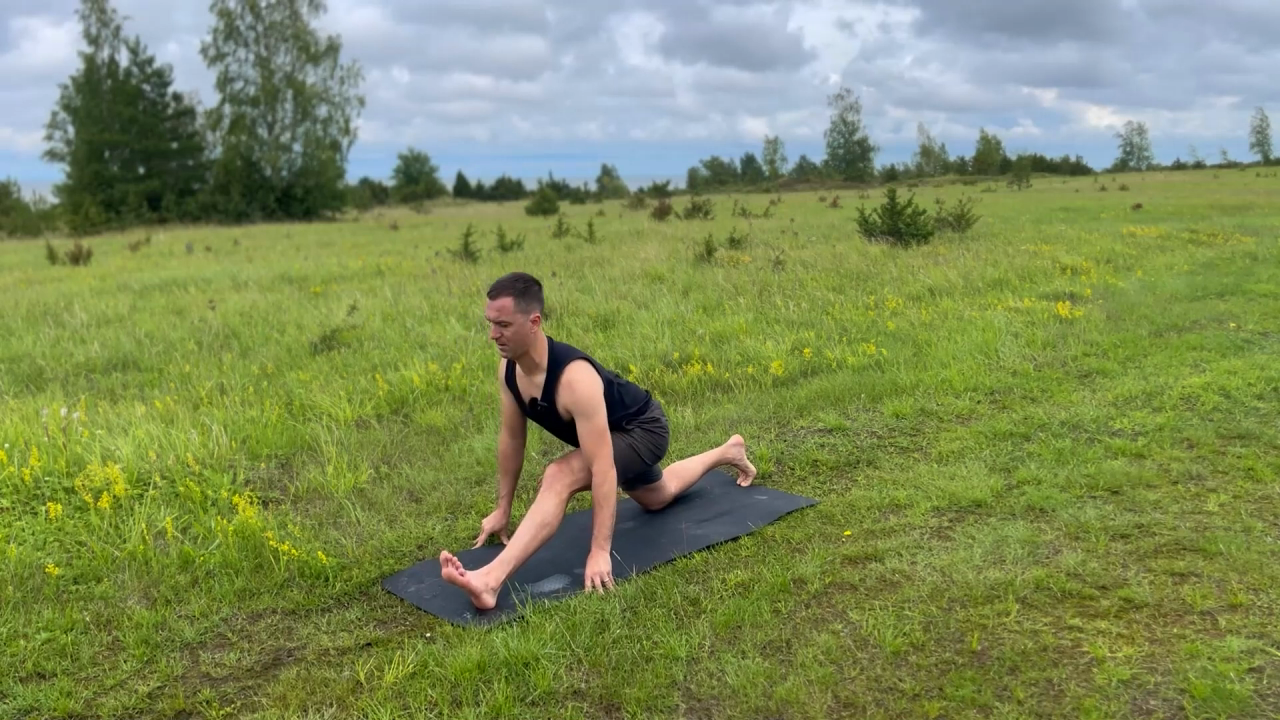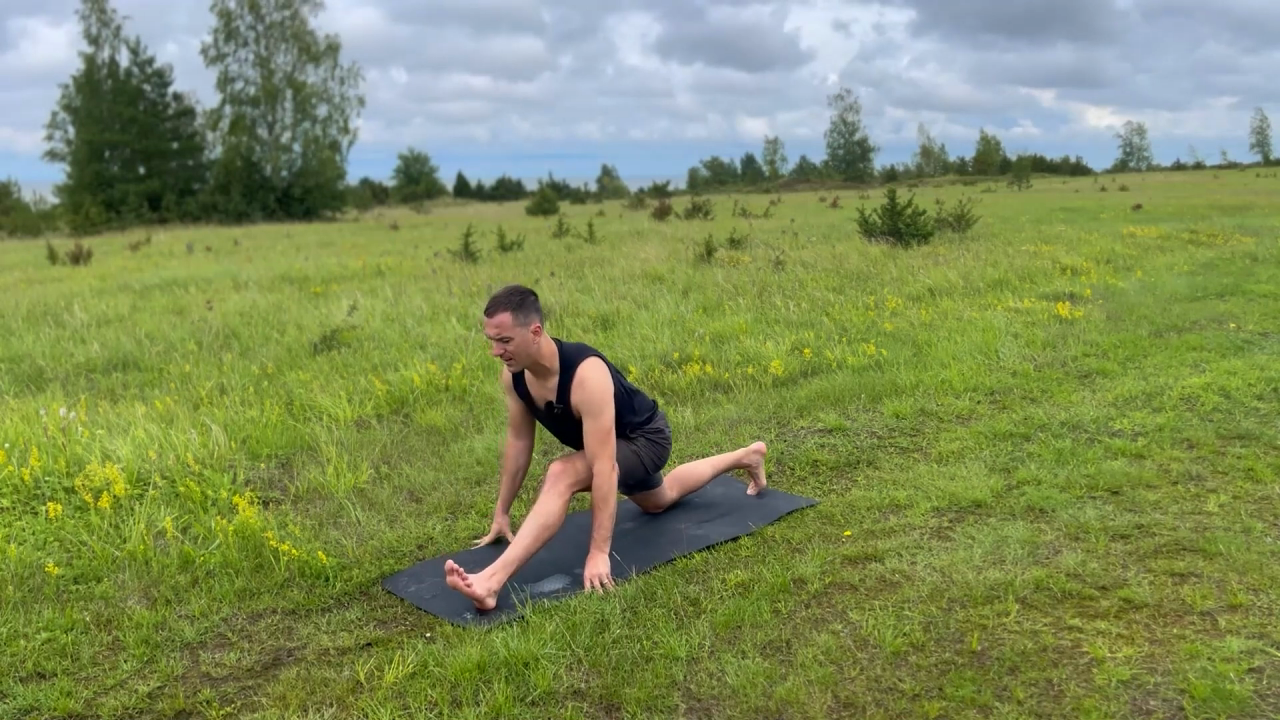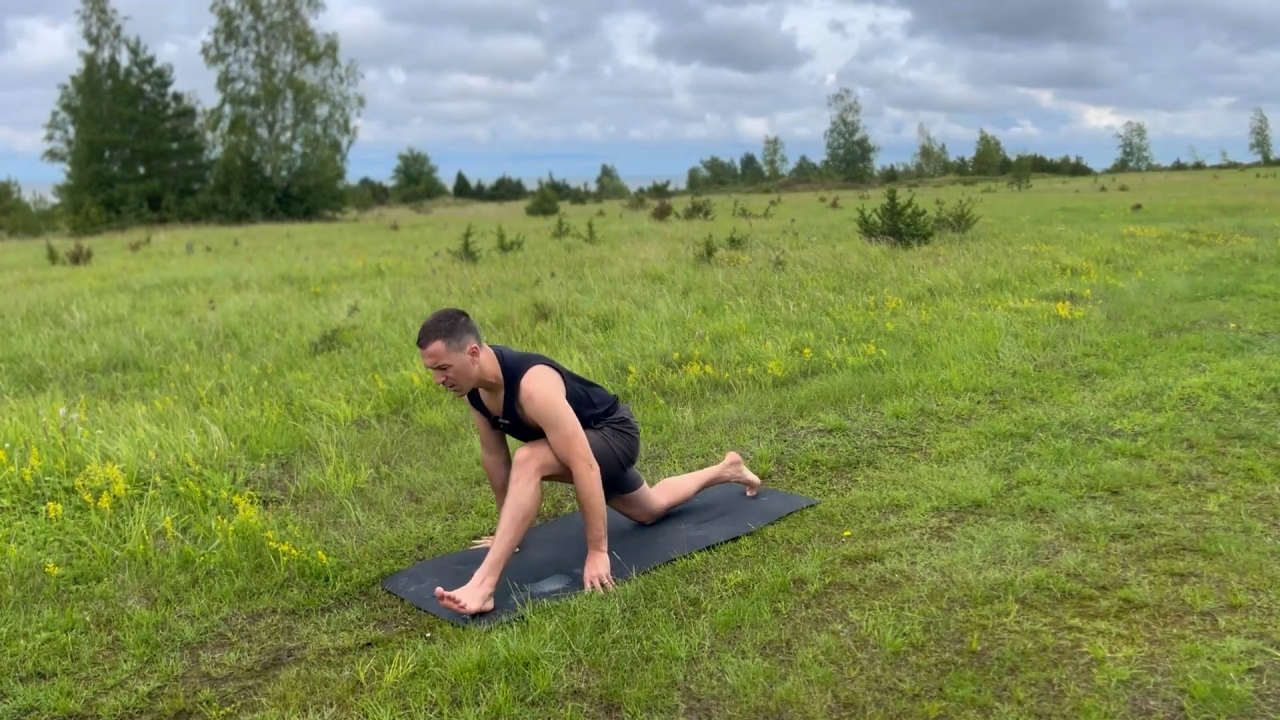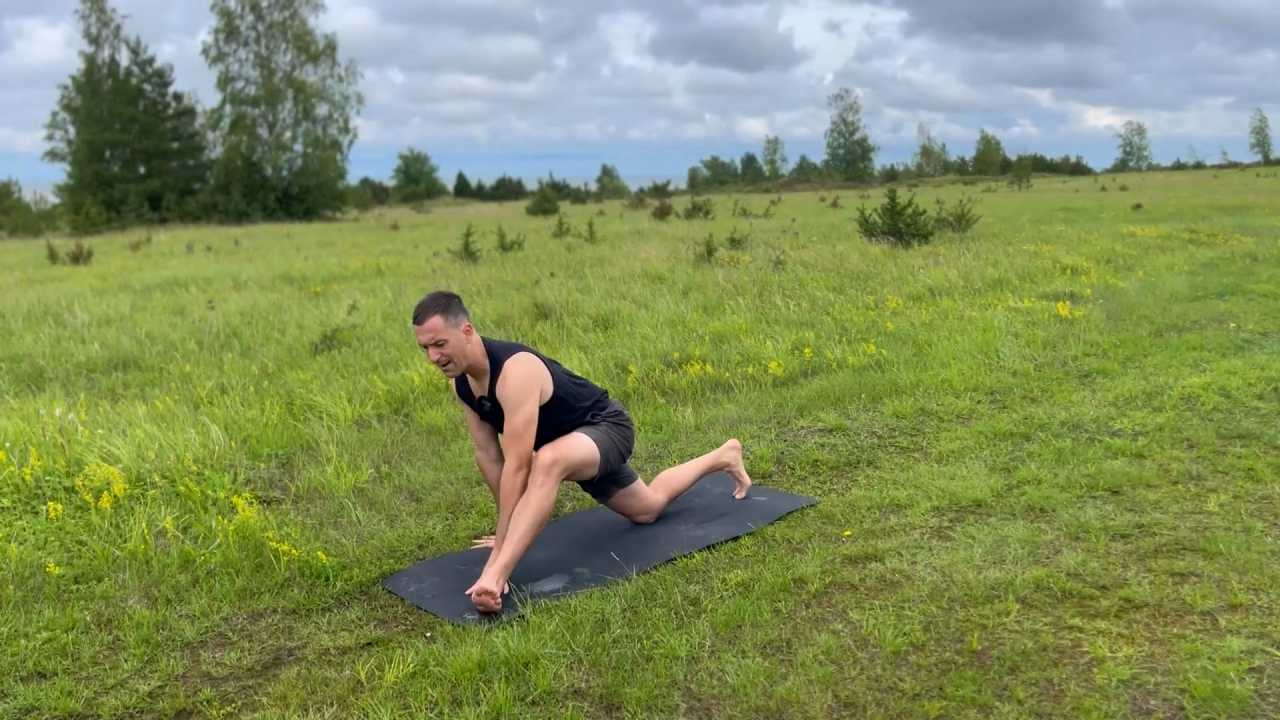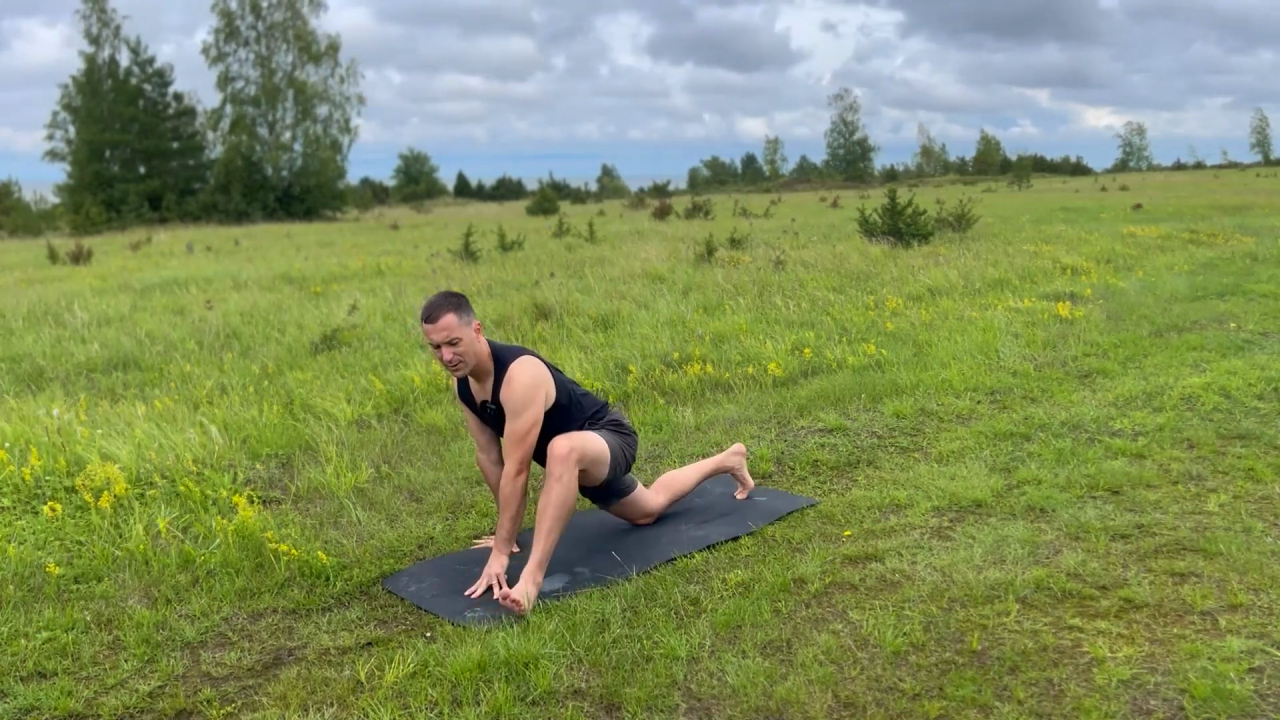
dt=1s
person 1, frame 1
left shoulder: (574, 378)
right shoulder: (508, 368)
left elbow: (603, 469)
right elbow: (511, 438)
left wrist: (600, 551)
right wrist: (502, 509)
left hip: (643, 429)
right hip: (617, 432)
left knee: (559, 478)
right knee: (658, 498)
left ankle: (490, 579)
right ankle: (728, 452)
person 1, frame 2
left shoulder: (586, 375)
right shoulder: (514, 374)
left elbow: (604, 469)
right elbow: (518, 440)
left wrist: (599, 552)
right wrist: (501, 513)
left hip: (644, 437)
right hip: (616, 440)
left knee: (561, 475)
right knee: (659, 501)
left ankle: (491, 581)
right ankle: (745, 457)
person 1, frame 3
left shoulder: (532, 386)
right shoulder: (472, 381)
left elbow: (585, 468)
right elbow: (494, 456)
left wrist: (598, 552)
right wrist: (505, 530)
left hip: (612, 432)
right hip: (587, 438)
left knee: (528, 461)
right knee: (650, 510)
left ankle: (482, 586)
right ankle: (727, 470)
person 1, frame 4
left shoulder: (514, 370)
right shoulder: (460, 382)
left elbow: (517, 467)
right elbow: (488, 454)
left wrist: (498, 550)
right wrist: (507, 529)
left hip: (605, 426)
right hip: (578, 443)
left knee: (550, 461)
right knee: (648, 510)
left ankle: (495, 579)
right ankle: (723, 456)
person 1, frame 5
left shoulder: (519, 375)
right shoulder: (462, 381)
left elbow: (515, 469)
right elbow: (488, 457)
left wrist: (501, 551)
right wrist: (505, 533)
left hip: (607, 437)
right hip: (584, 458)
left knee: (563, 450)
right knee: (649, 510)
left ankle: (531, 578)
right ankle: (726, 461)
